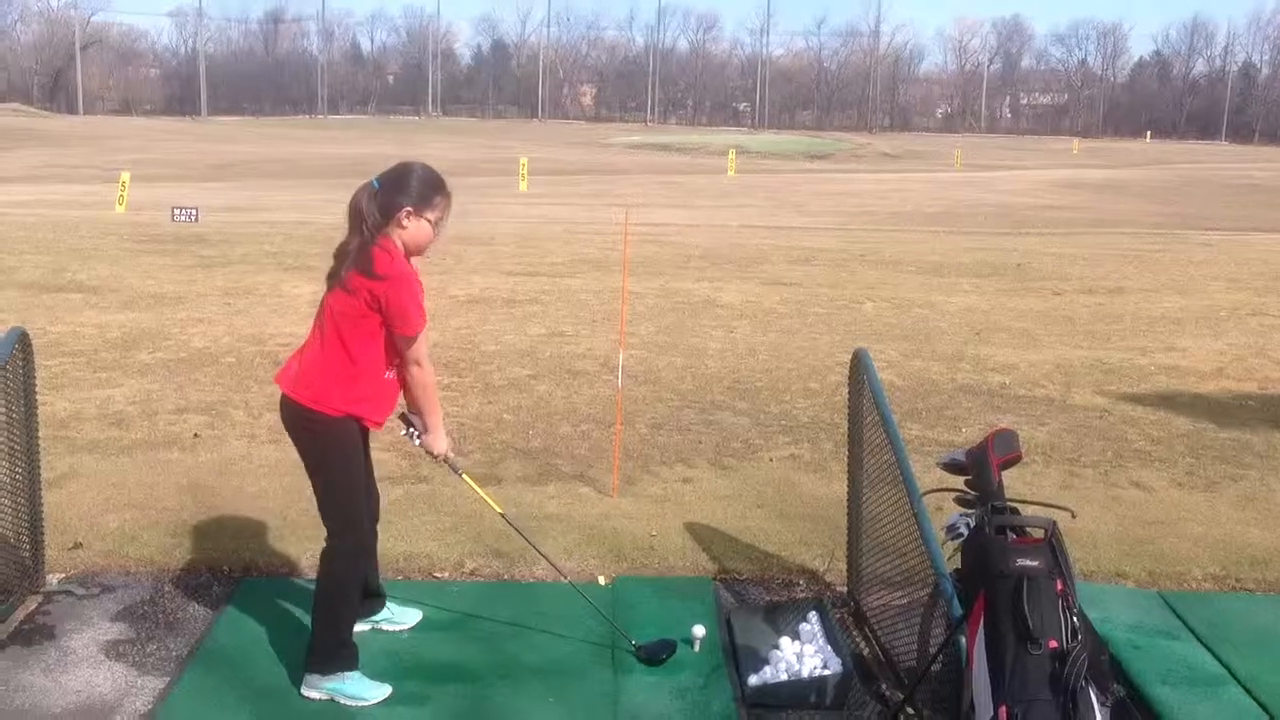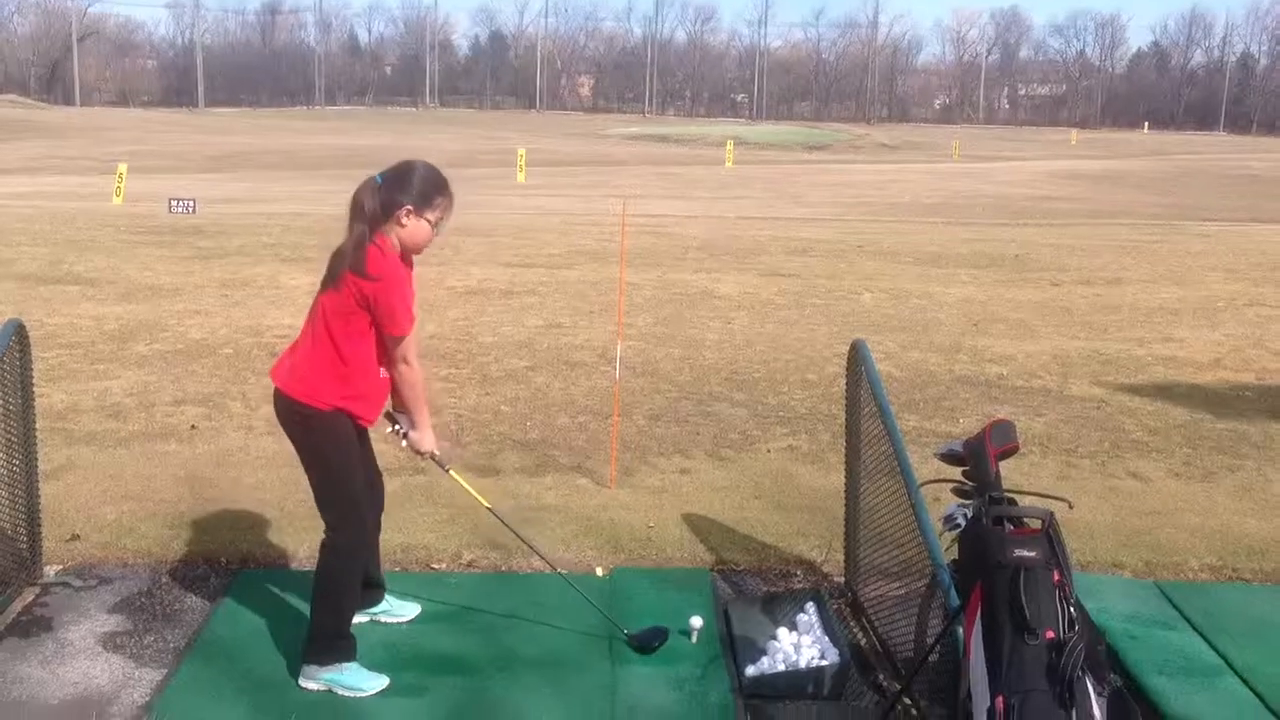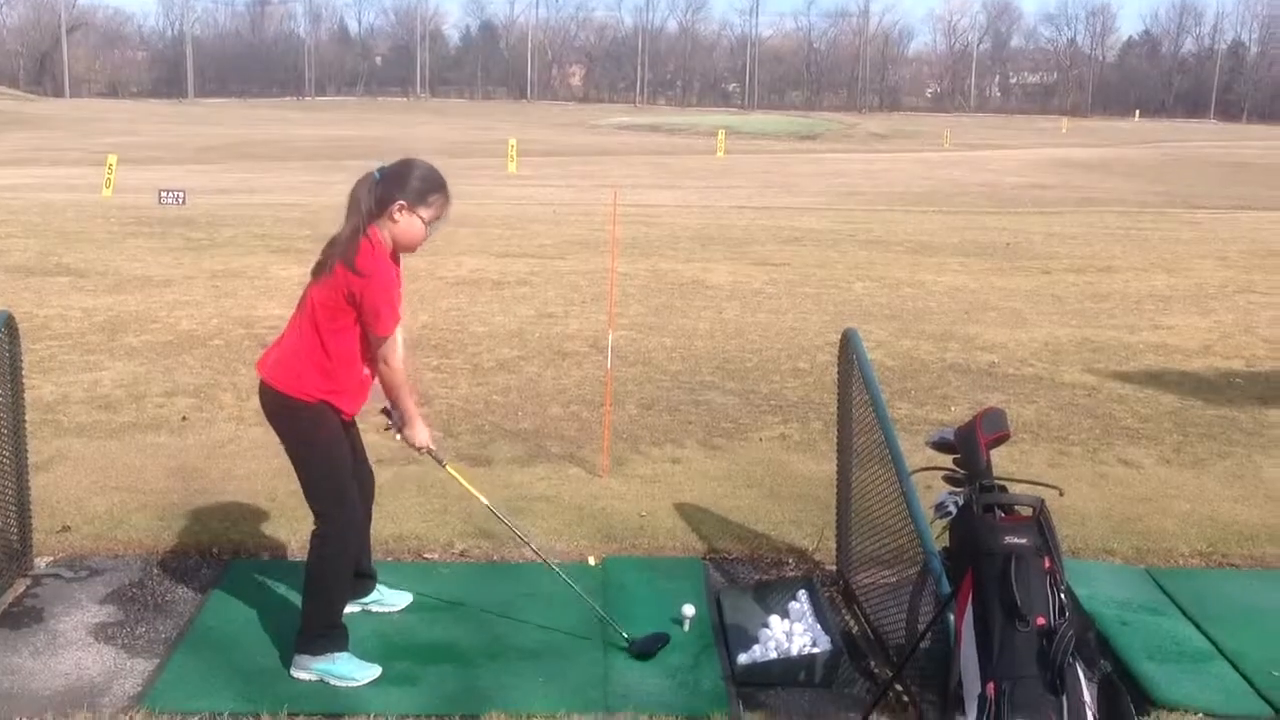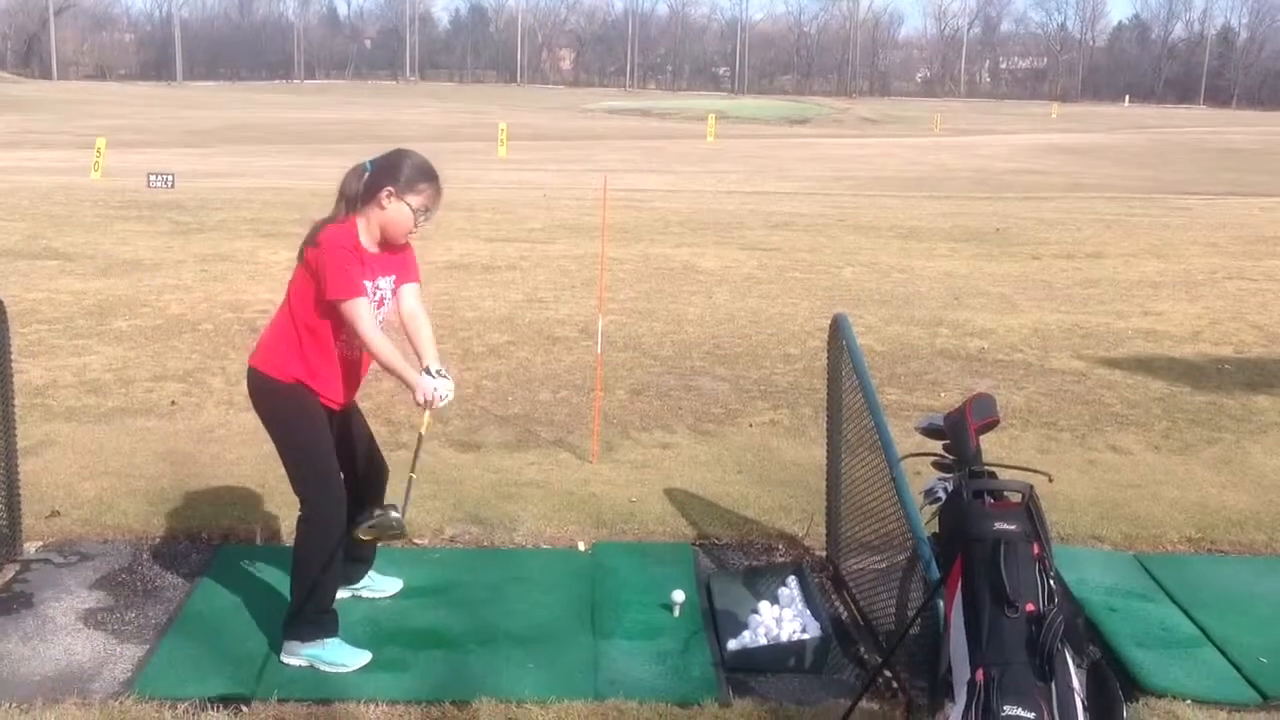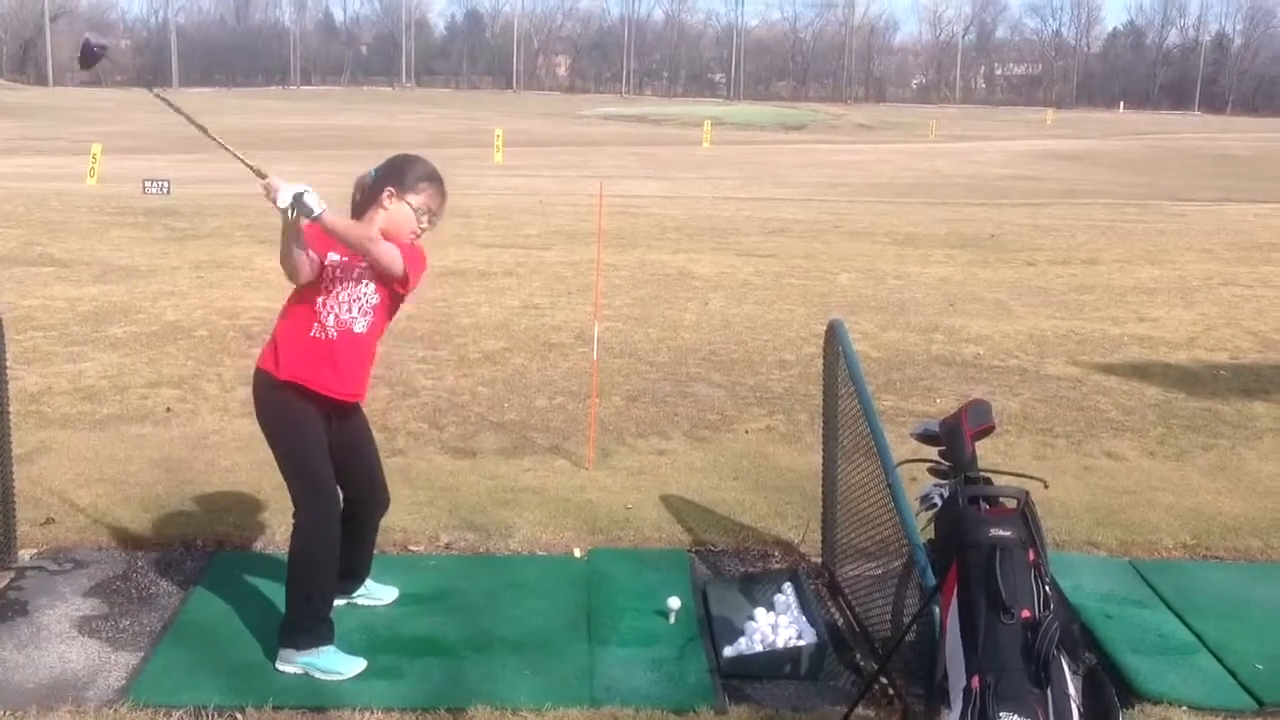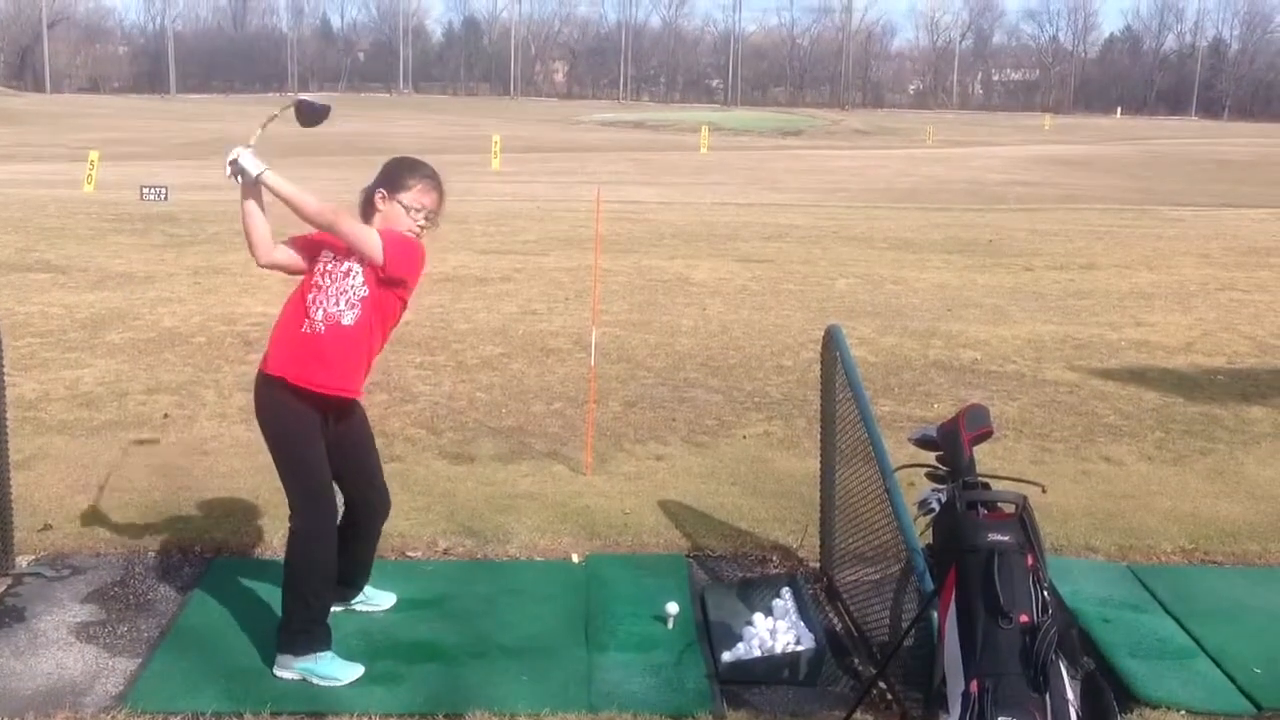
dt=0.3s
person 1, frame 1
left shoulder: (371, 256)
right shoulder: (395, 273)
left elbow: (396, 356)
right elbow: (417, 361)
left wrist: (419, 416)
right wrist: (435, 428)
left hip: (331, 404)
right hip: (324, 411)
left knee: (363, 509)
right knee: (348, 529)
left ankle: (365, 605)
right ankle: (326, 669)
person 1, frame 2
left shoulder: (372, 253)
right shoulder: (386, 271)
left elbow: (385, 353)
right elbow: (405, 359)
left wrist: (405, 412)
right wrist: (422, 426)
left hip: (332, 399)
right hip: (316, 405)
left knee: (367, 499)
right knee: (348, 522)
left ankle: (365, 597)
right ankle: (324, 660)
person 1, frame 3
left shoulder: (377, 252)
right shoulder: (370, 266)
left elbow: (391, 339)
right elbow: (389, 358)
left wrist: (405, 410)
right wrist: (412, 422)
left hip: (324, 392)
right hip: (298, 396)
left knee: (359, 487)
right knee: (339, 512)
left ankle: (356, 587)
right ankle: (317, 649)
person 1, frame 4
left shoulder: (398, 252)
right shoulder: (333, 242)
left elbow: (413, 311)
right elbow: (363, 328)
left wrist: (434, 369)
right wrist: (413, 380)
left hip: (330, 385)
right hip: (284, 381)
left knee: (368, 473)
right knee: (325, 498)
left ankle: (349, 572)
right ankle: (306, 635)
person 1, frame 5
left shoulder: (410, 259)
right shoulder: (322, 237)
left elbow: (370, 247)
right elbow: (300, 272)
left wrist: (317, 210)
right wrist: (292, 216)
left hip: (340, 398)
right hip: (284, 389)
left knee: (370, 496)
right knee: (319, 507)
left ankle: (346, 581)
right ankle: (302, 643)
person 1, frame 6
left shoulder: (408, 256)
right shoulder: (326, 245)
left elbow: (337, 222)
right elbow: (266, 254)
left wrist: (265, 174)
right wrist: (250, 190)
left hip: (338, 400)
right hip: (285, 391)
left knee: (371, 500)
right knee: (316, 512)
left ankle: (346, 587)
right ankle: (300, 648)
